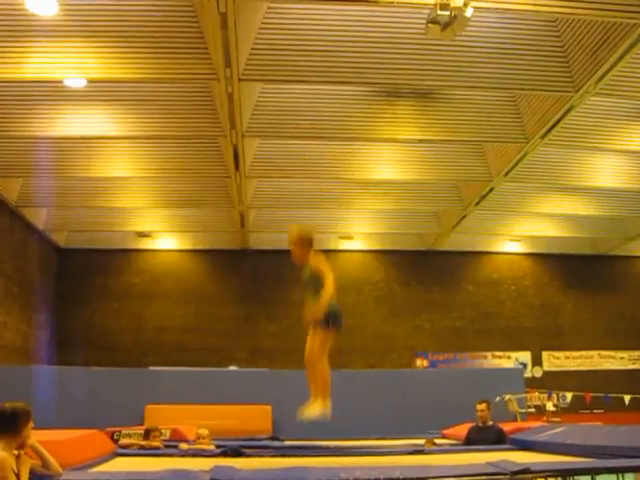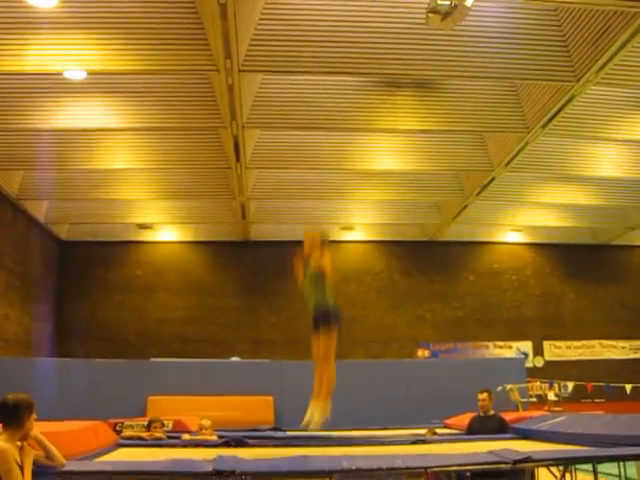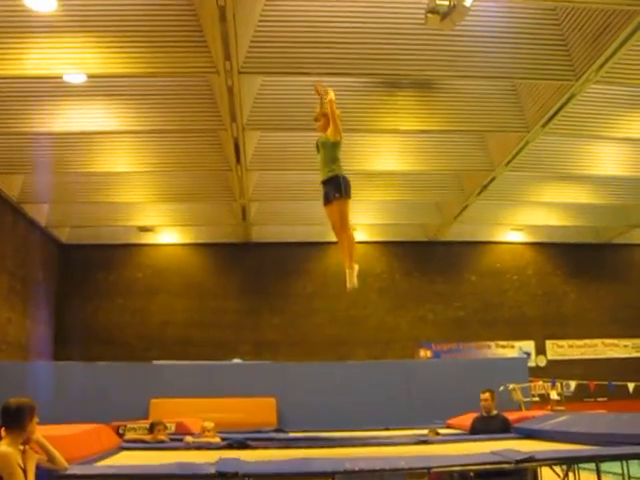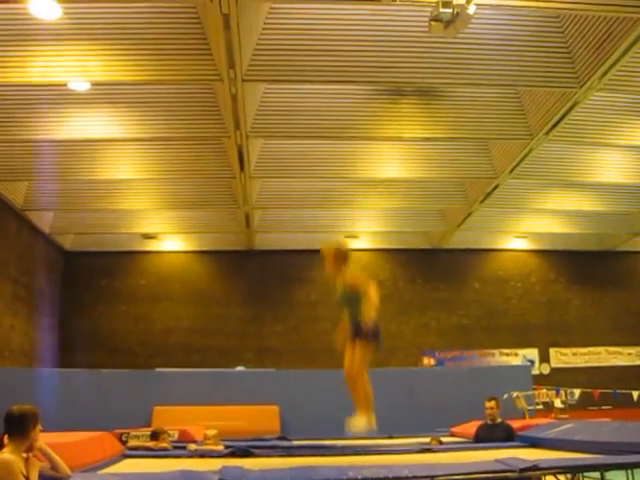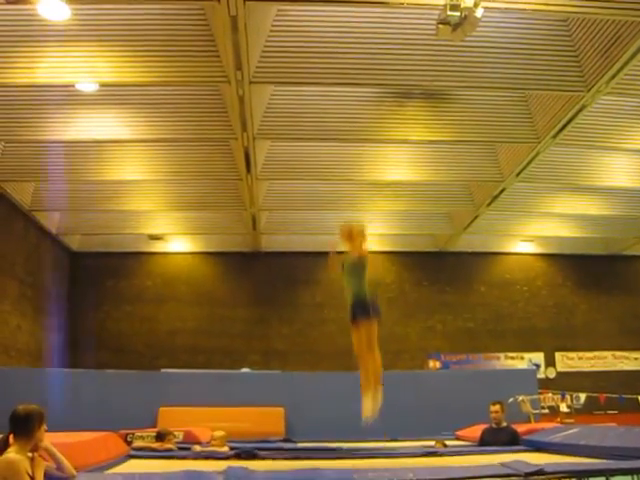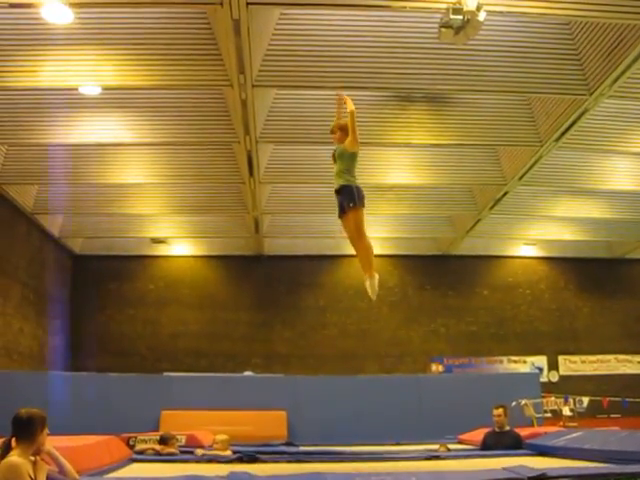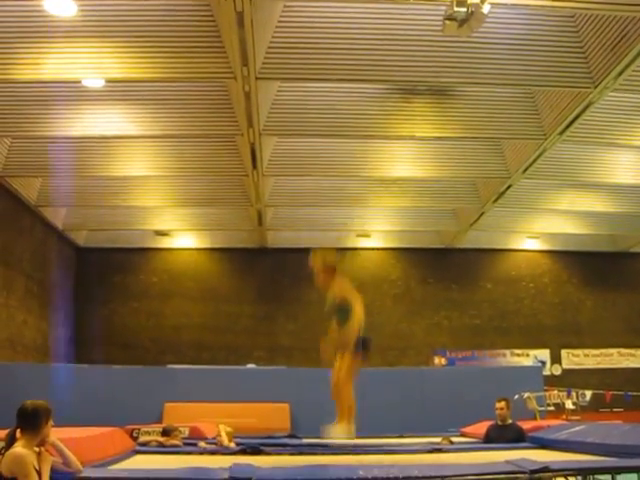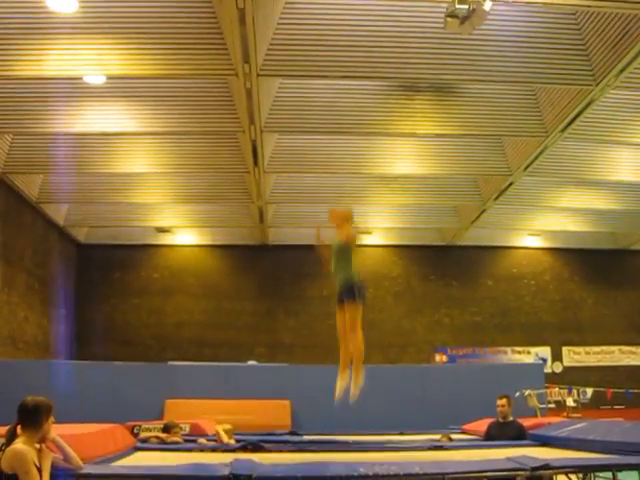
dt=0.5s
person 1, frame 1
left shoulder: (317, 261)
right shoulder: (307, 265)
left elbow: (330, 282)
left wrist: (321, 306)
right wrist: (309, 311)
left hip: (329, 316)
right hip: (320, 317)
left knee: (318, 357)
right knee: (309, 358)
left ankle: (323, 403)
right ankle: (316, 402)
person 1, frame 2
left shoulder: (322, 259)
right shoulder: (312, 265)
left elbow: (328, 271)
right elbow: (303, 282)
right wrist: (300, 264)
left hip: (327, 313)
right hip: (318, 314)
left knee: (326, 359)
right knee: (318, 360)
left ankle: (323, 401)
right ankle: (317, 404)
person 1, frame 3
left shoulder: (334, 132)
right shoulder: (323, 137)
left elbow: (332, 108)
right elbow: (321, 113)
left wrist: (328, 94)
right wrist: (319, 96)
left hip: (337, 181)
right hip: (328, 184)
left knee: (343, 227)
right knee: (338, 230)
left ankle: (350, 266)
right ankle: (349, 266)
person 1, frame 4
left shoulder: (350, 277)
right shoulder: (341, 280)
left elbow: (372, 289)
left wrist: (371, 313)
right wrist: (342, 334)
left hip: (367, 329)
right hip: (356, 329)
left knee: (358, 372)
right knee: (349, 373)
left ankle: (368, 416)
right ankle: (362, 413)
person 1, frame 5
left shoulder: (360, 251)
right shoulder: (349, 255)
left elbow: (364, 249)
left wrist: (360, 236)
right wrist: (334, 258)
left hip: (365, 302)
right hip: (355, 304)
left knee: (370, 349)
right knee: (360, 353)
left ankle: (375, 391)
right ankle: (367, 394)
person 1, frame 6
left shoulder: (351, 143)
right shoulder: (340, 147)
left elbow: (352, 113)
right elbow: (338, 124)
left wrist: (348, 101)
right wrist: (338, 106)
left hip: (350, 190)
right hip: (342, 193)
left knee: (360, 235)
right knee: (354, 238)
left ankle: (371, 274)
right ankle: (368, 275)
person 1, frame 7
left shoulder: (342, 287)
right shoulder: (330, 291)
left elbow: (358, 308)
left wrist: (352, 332)
right wrist: (329, 343)
left hip: (357, 341)
right hip: (347, 344)
left knee: (343, 382)
right knee: (336, 382)
left ankle: (346, 426)
right ankle: (342, 424)
person 1, frame 8
left shoulder: (348, 233)
right shoulder: (340, 237)
right elbow: (327, 256)
right wrist: (319, 240)
left hip: (351, 287)
right hip: (342, 287)
left knee: (353, 330)
right knee: (342, 335)
left ankle: (357, 374)
right ankle: (344, 374)
